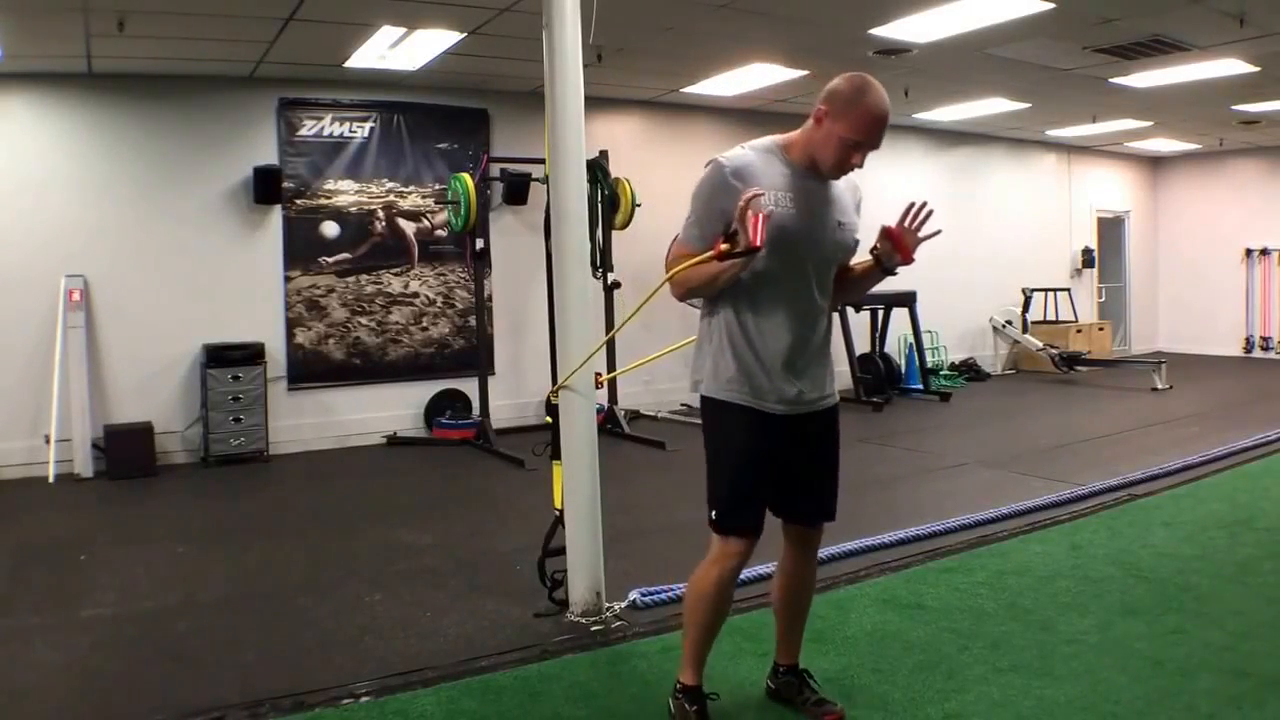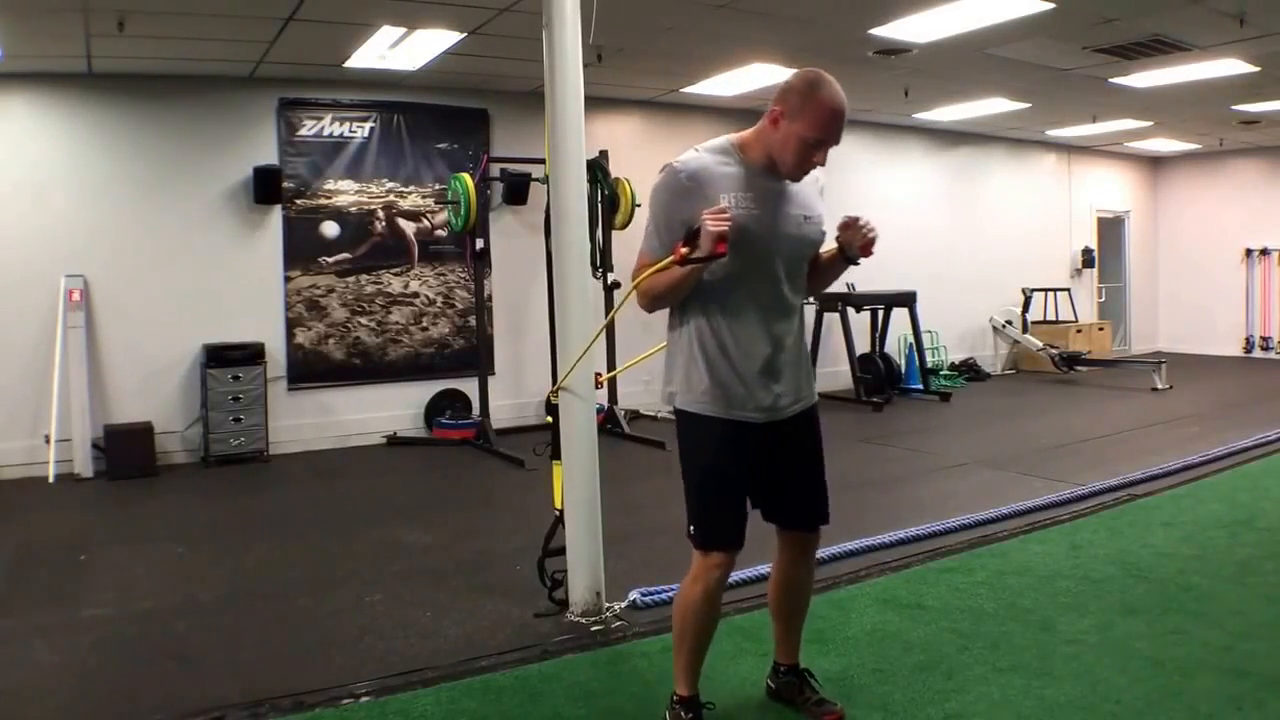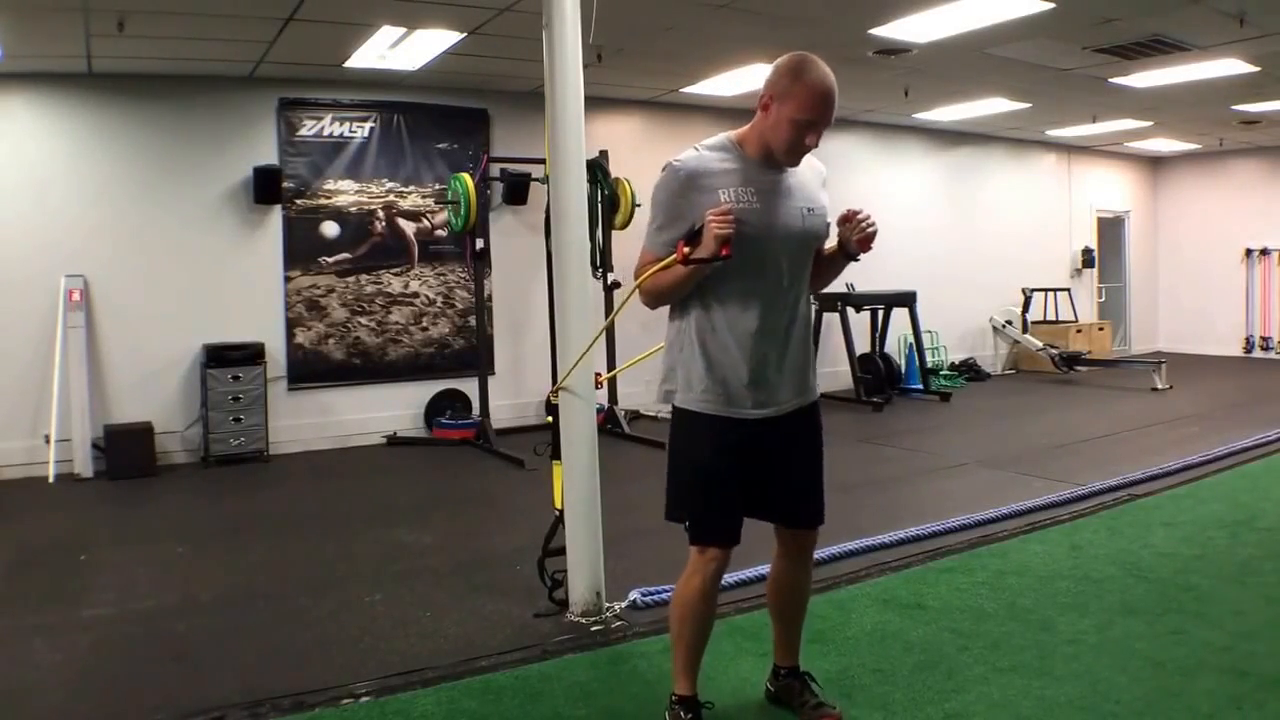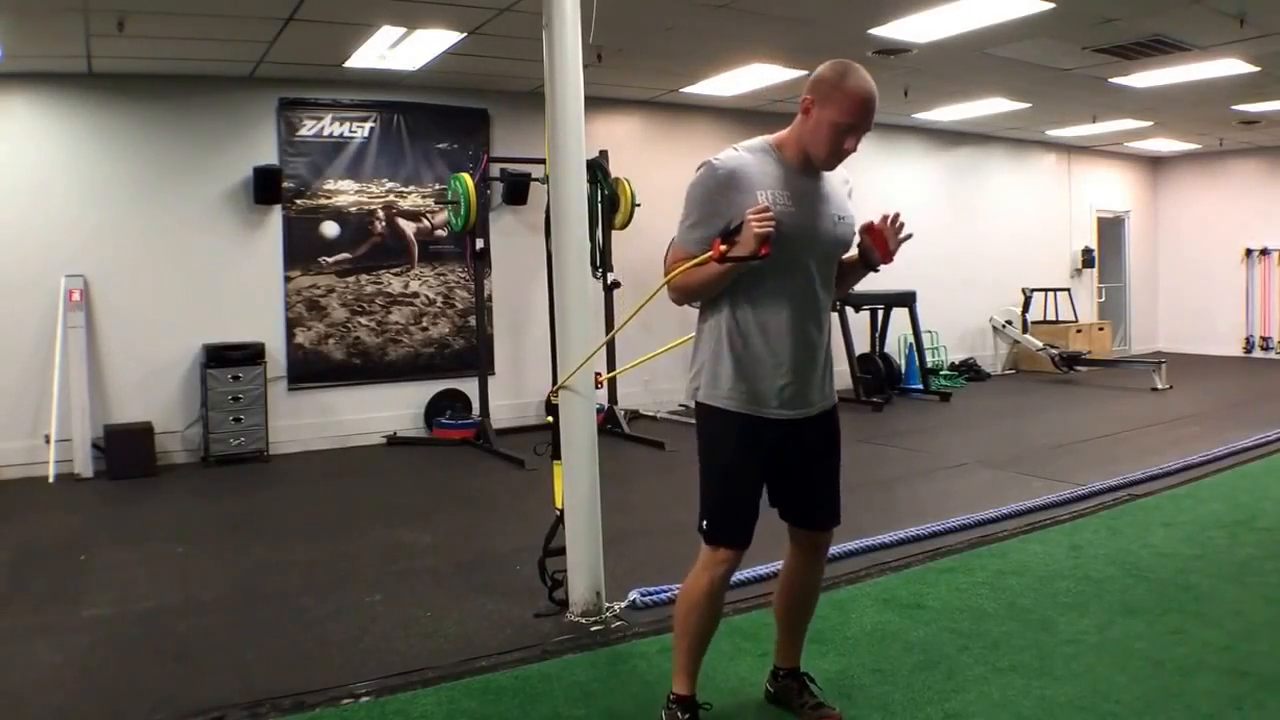
dt=0.5s
person 1, frame 1
left shoulder: (846, 195)
right shoulder: (734, 172)
right elbow: (682, 283)
left wrist: (885, 261)
right wrist: (741, 252)
left hip: (812, 395)
right hip: (738, 393)
left knee: (805, 537)
right knee: (732, 545)
person 1, frame 2
left shoulder: (808, 186)
right shoulder: (691, 176)
right elbow: (647, 293)
left wrist: (844, 255)
right wrist: (700, 255)
left hip: (792, 399)
right hip: (714, 403)
left knee: (801, 538)
right knee: (715, 558)
person 1, frame 3
left shoulder: (812, 178)
right shoulder: (691, 174)
right elbow: (650, 290)
left wrist: (845, 250)
right wrist: (703, 255)
left hip: (794, 398)
right hip: (713, 402)
left knee: (799, 540)
right knee: (710, 555)
person 1, frame 4
left shoulder: (839, 188)
right shoulder: (727, 174)
right elbow: (678, 285)
left wrist: (868, 259)
right wrist: (739, 251)
left hip: (813, 399)
right hip: (735, 400)
left knee: (813, 539)
right knee: (724, 553)
